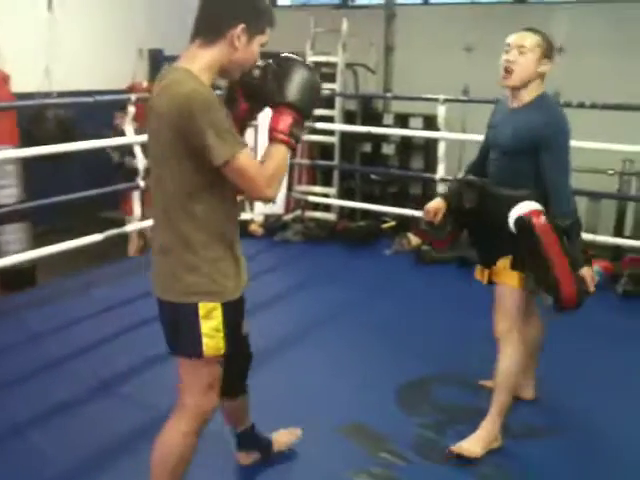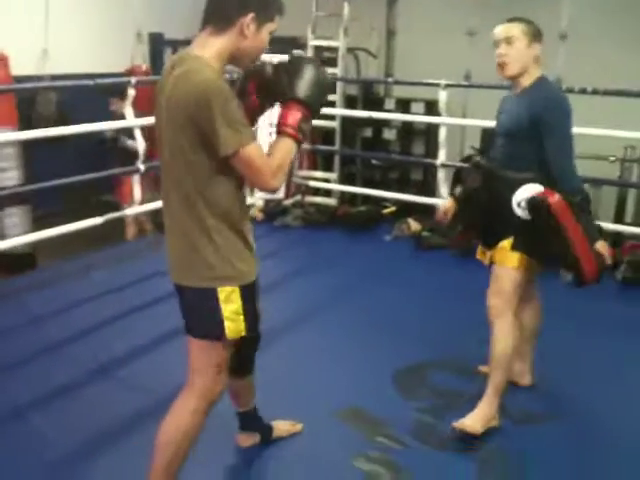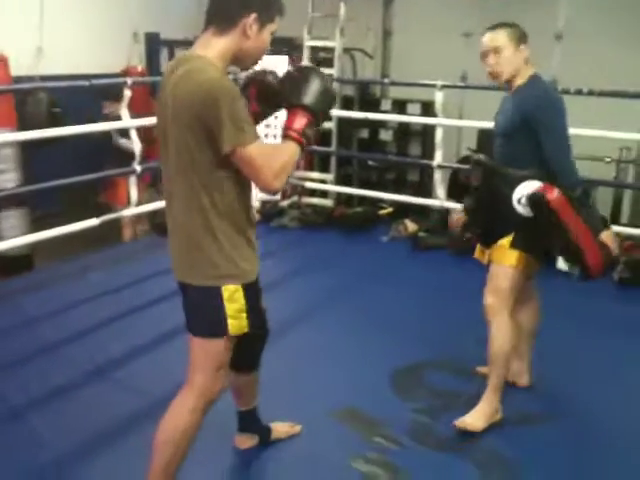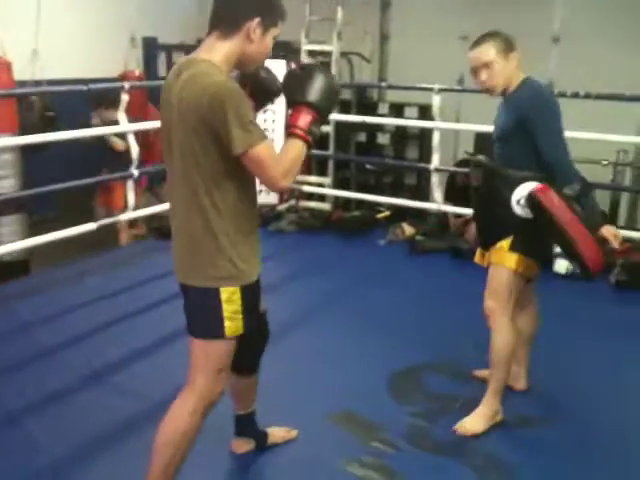
dt=0.1s
person 1, frame 1
left shoulder: (178, 81)
right shoulder: (194, 97)
right elbow: (262, 186)
left wrist: (243, 108)
right wrist: (288, 115)
left hip: (212, 264)
right hip: (197, 277)
left knee: (236, 360)
right knee: (197, 404)
person 1, frame 2
left shoulder: (182, 68)
right shoulder: (208, 86)
right elbow: (268, 176)
left wrist: (252, 103)
right wrist: (296, 110)
left hip: (219, 250)
right hip: (212, 259)
left knee: (244, 341)
right knee: (204, 387)
left ankle: (252, 427)
person 1, frame 3
left shoulder: (182, 69)
right shoulder: (214, 85)
right elbow: (269, 176)
left wrist: (254, 109)
right wrist: (302, 117)
left hip: (221, 248)
right hip: (216, 257)
left knee: (252, 336)
right knee: (203, 385)
left ankle: (251, 429)
person 1, frame 4
left shoulder: (185, 72)
right shoulder: (219, 88)
right elbow: (278, 176)
left wrist: (249, 103)
right wrist: (307, 113)
left hip: (223, 250)
right hip: (217, 261)
left knee: (253, 336)
right knee: (204, 387)
left ankle: (246, 433)
person 2, frame 1
left shoulder: (549, 119)
right shoulder: (502, 109)
left elbow: (559, 192)
right elbow: (483, 164)
left wrist: (575, 256)
right wrist: (446, 197)
right hip: (499, 223)
left knee: (507, 326)
right knee: (525, 311)
left ankle: (491, 428)
right ankle: (525, 383)
person 2, frame 2
left shoulder: (549, 100)
right shoulder: (512, 97)
left elbow: (563, 171)
right wrist: (459, 198)
left knee: (498, 304)
right knee: (524, 293)
left ankle: (489, 406)
right ankle: (521, 368)
person 2, frame 3
left shoulder: (542, 97)
right shoulder: (512, 99)
left elbow: (562, 165)
right hip: (508, 209)
left knee: (496, 303)
right knee: (523, 293)
left ankle: (490, 403)
right ankle: (519, 368)
person 2, frame 4
left shoulder: (535, 99)
right shoulder: (510, 103)
left elbow: (560, 164)
left wrist: (593, 217)
right wrist: (480, 218)
left hip: (529, 216)
left knee: (497, 306)
right knee: (521, 299)
left ankle: (491, 405)
right ankle: (516, 373)
person 3, frame 1
left shoulder: (139, 135)
right shoulder: (119, 133)
right elbow: (115, 155)
left wrist: (129, 161)
right wrist: (112, 154)
right hip: (126, 184)
person 3, frame 2
right shoulder: (117, 117)
right elbow: (111, 136)
left wrist: (123, 141)
right wrist: (110, 135)
left hip: (131, 172)
right hip: (120, 169)
left knee: (129, 214)
person 3, frame 3
right shoulder: (111, 119)
left elbow: (136, 147)
left wrist: (117, 139)
left hip: (126, 174)
right hip: (114, 171)
left knee: (125, 217)
person 3, frame 4
right shoulder: (107, 122)
left elbow: (121, 146)
left wrist: (102, 128)
left hip: (121, 177)
right hip: (107, 174)
left knee: (120, 222)
right knee: (101, 214)
